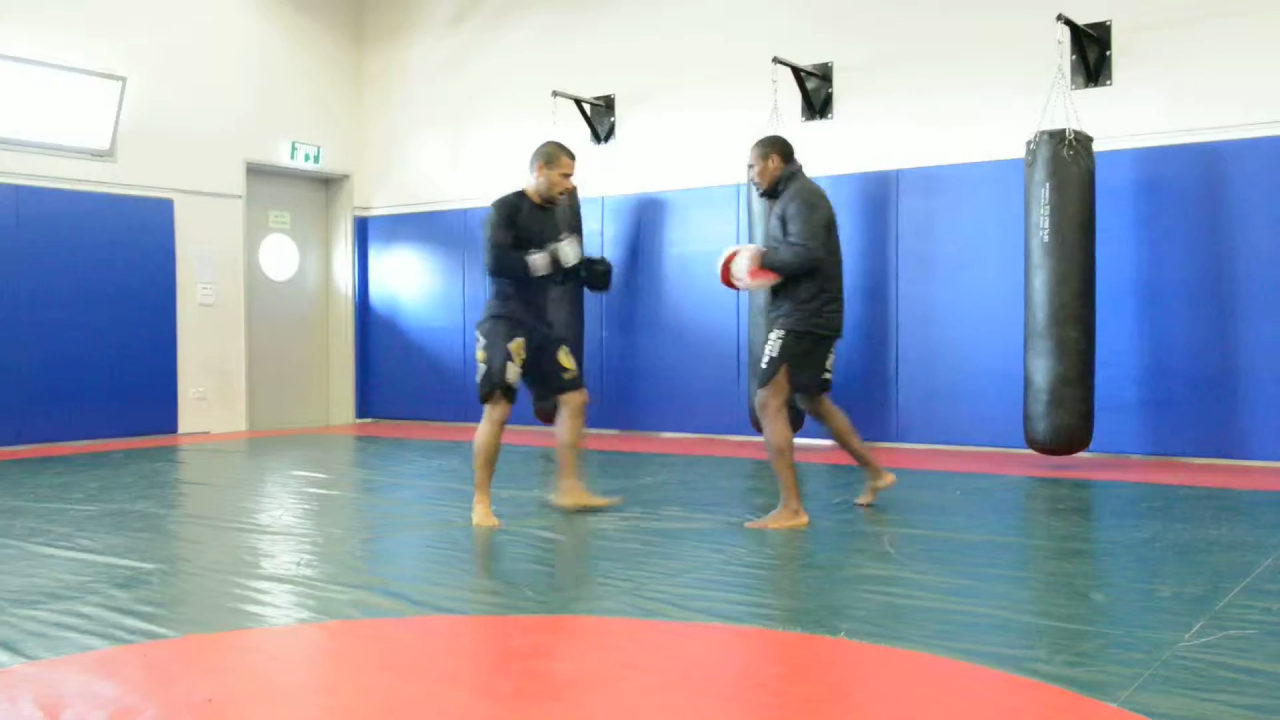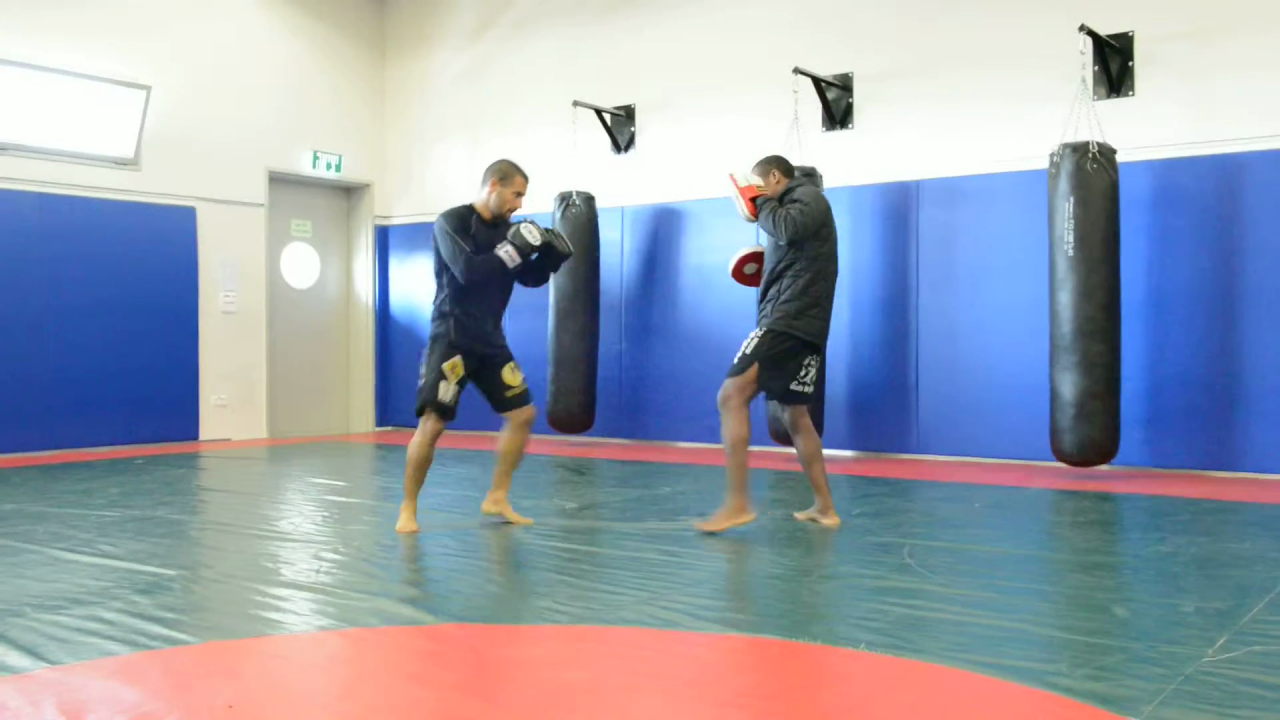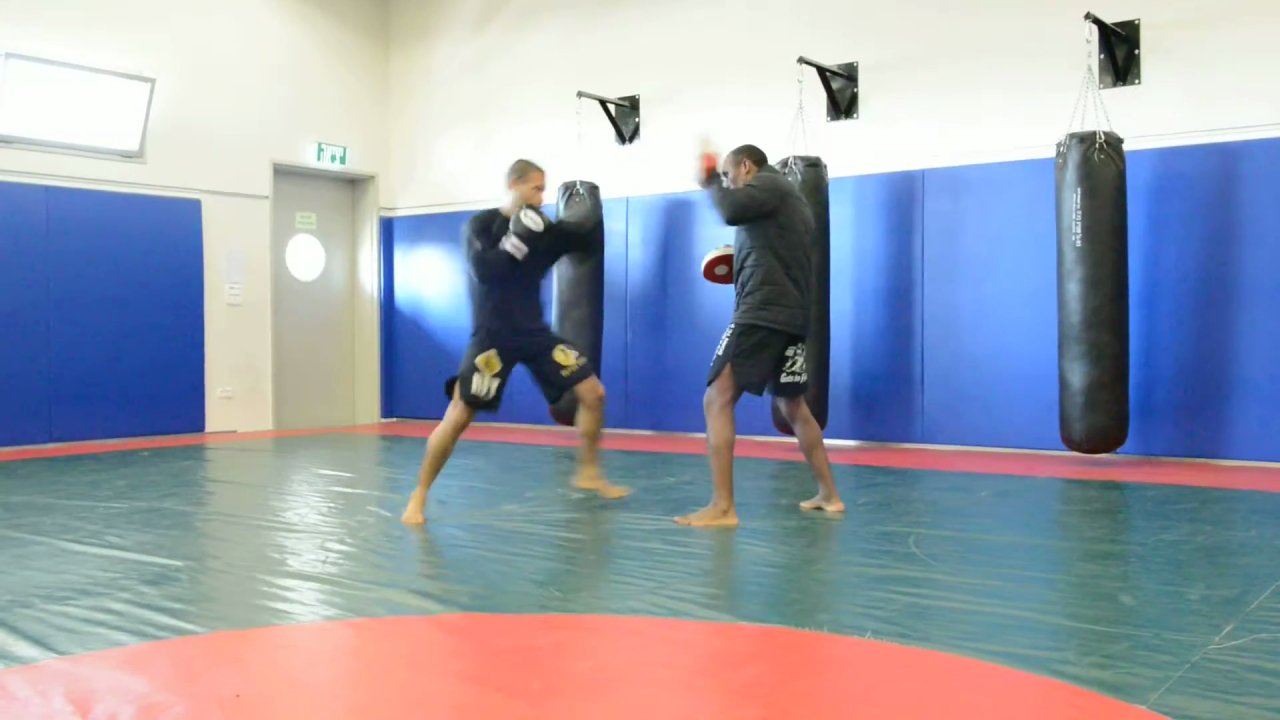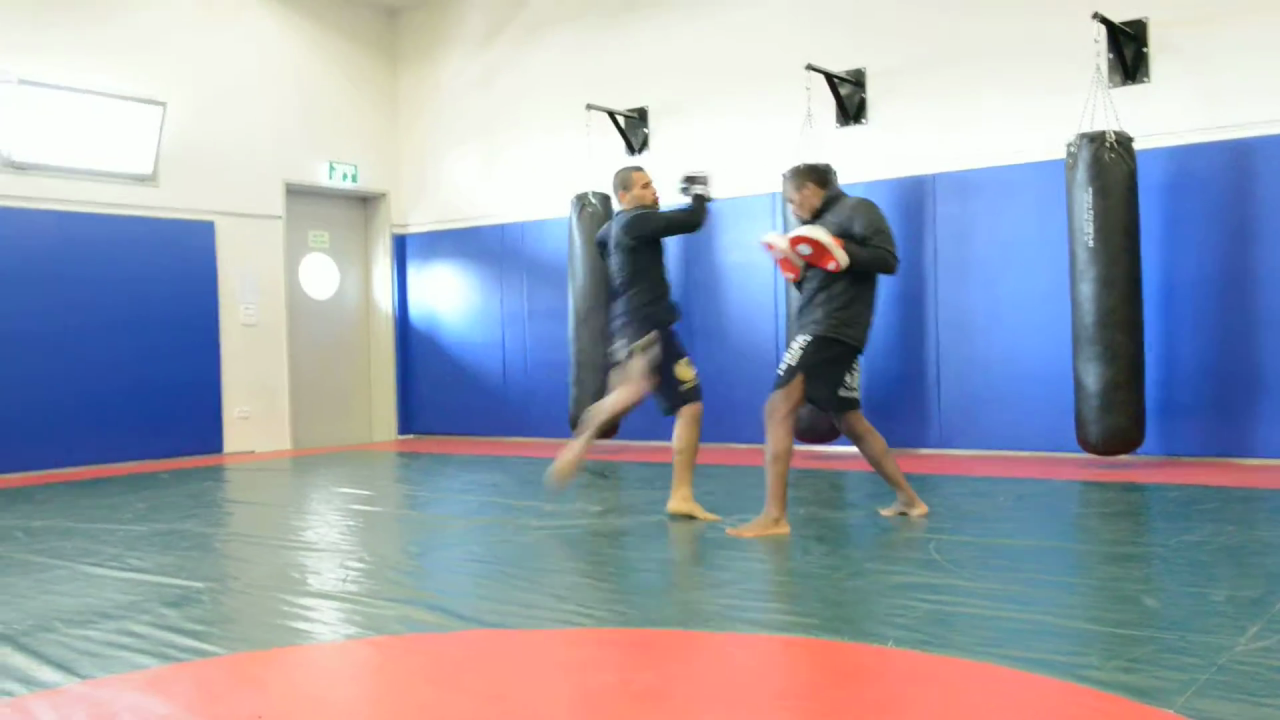
dt=0.5s
person 1, frame 1
left shoulder: (802, 196)
right shoulder: (789, 197)
left elbow: (808, 255)
left wrist: (766, 259)
right wrist: (763, 263)
left hip: (803, 318)
right hip: (803, 316)
left knee: (768, 402)
right knee: (814, 400)
left ankle: (790, 508)
right ankle: (875, 472)
person 1, frame 2
left shoulder: (809, 195)
right shoulder: (801, 204)
left elbow: (789, 230)
left wrist: (760, 205)
right wrist: (768, 271)
left hip: (789, 322)
right hip: (803, 325)
left knee: (732, 397)
right knee: (796, 415)
left ankle: (737, 503)
right ankle: (825, 506)
person 1, frame 3
left shoulder: (770, 185)
right shoulder: (789, 198)
left elbow: (730, 210)
left wrist: (712, 179)
right wrist: (740, 264)
left hip: (760, 315)
right hip: (791, 317)
left knee: (717, 400)
right knee: (793, 404)
left ankle: (722, 507)
right ankle: (829, 493)
person 1, frame 4
left shoulder: (859, 210)
right shoulder: (821, 224)
left elbow: (888, 260)
left wrist: (845, 253)
right wrist: (797, 268)
left hip: (831, 329)
right hip: (822, 328)
left knee: (780, 408)
right knee: (851, 421)
left ankle: (774, 516)
right ankle: (909, 498)
person 2, frame 1
left shoulder: (553, 212)
right shoulder: (505, 209)
right elbow: (498, 264)
left wrist: (575, 269)
right wrist: (550, 258)
left hip: (539, 324)
right hip: (505, 323)
left knee: (575, 398)
right knee: (497, 412)
left ankle: (569, 488)
right ankle: (481, 502)
person 2, frame 2
left shoulder: (505, 228)
right shoulder: (452, 221)
left elbow: (531, 278)
right elbow: (468, 271)
left wrist: (551, 255)
right wrist: (514, 248)
left hip: (491, 340)
right hip: (451, 339)
left knee: (523, 415)
right knee: (432, 426)
left ankle: (497, 498)
right ankle: (408, 509)
person 2, frame 3
left shoulder: (538, 226)
right shoulder: (481, 225)
left elbow: (576, 244)
right elbow: (485, 270)
right wrist: (518, 236)
left hip: (534, 332)
right hip: (492, 336)
left knee: (594, 394)
right knee: (457, 416)
left ankle: (589, 474)
right ankle: (419, 497)
person 2, frame 4
left shoulder: (619, 225)
right shoulder: (634, 220)
left elbow: (603, 242)
right elbow: (691, 221)
right wrist: (698, 190)
left hip: (659, 329)
right hip: (638, 326)
left knee: (692, 409)
right knee: (634, 393)
left ankle: (682, 497)
right ankle: (579, 445)
